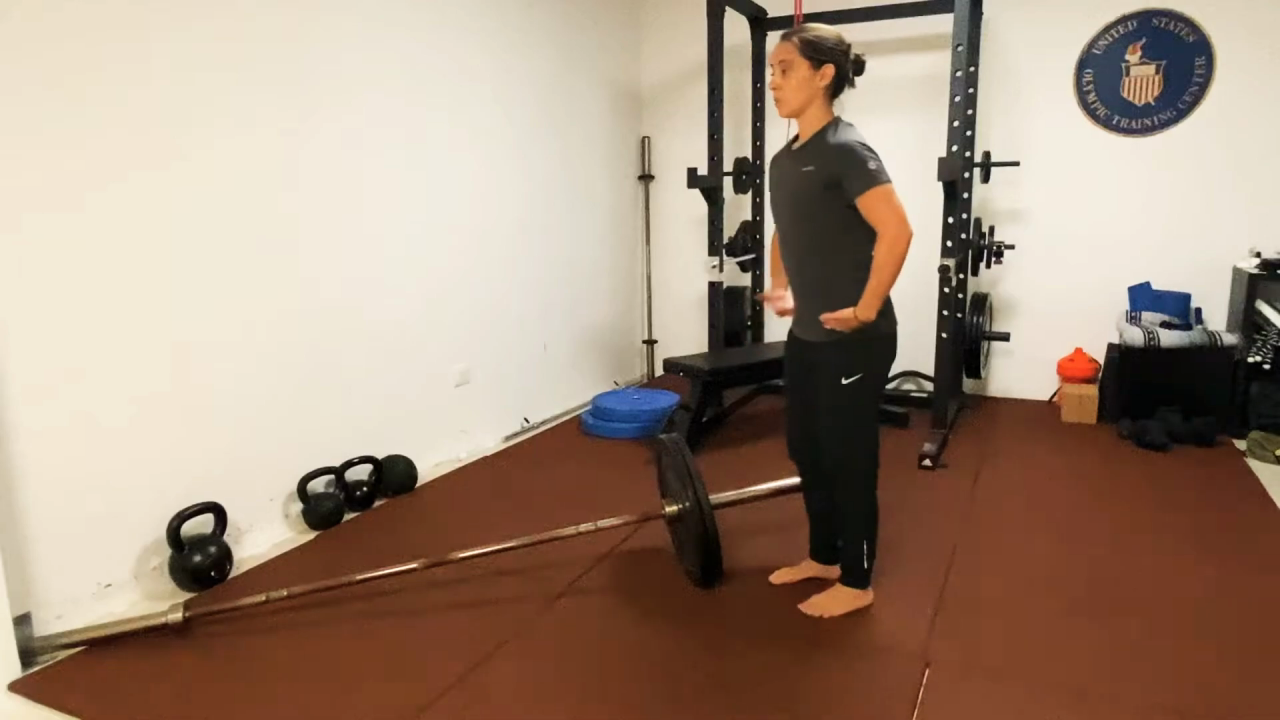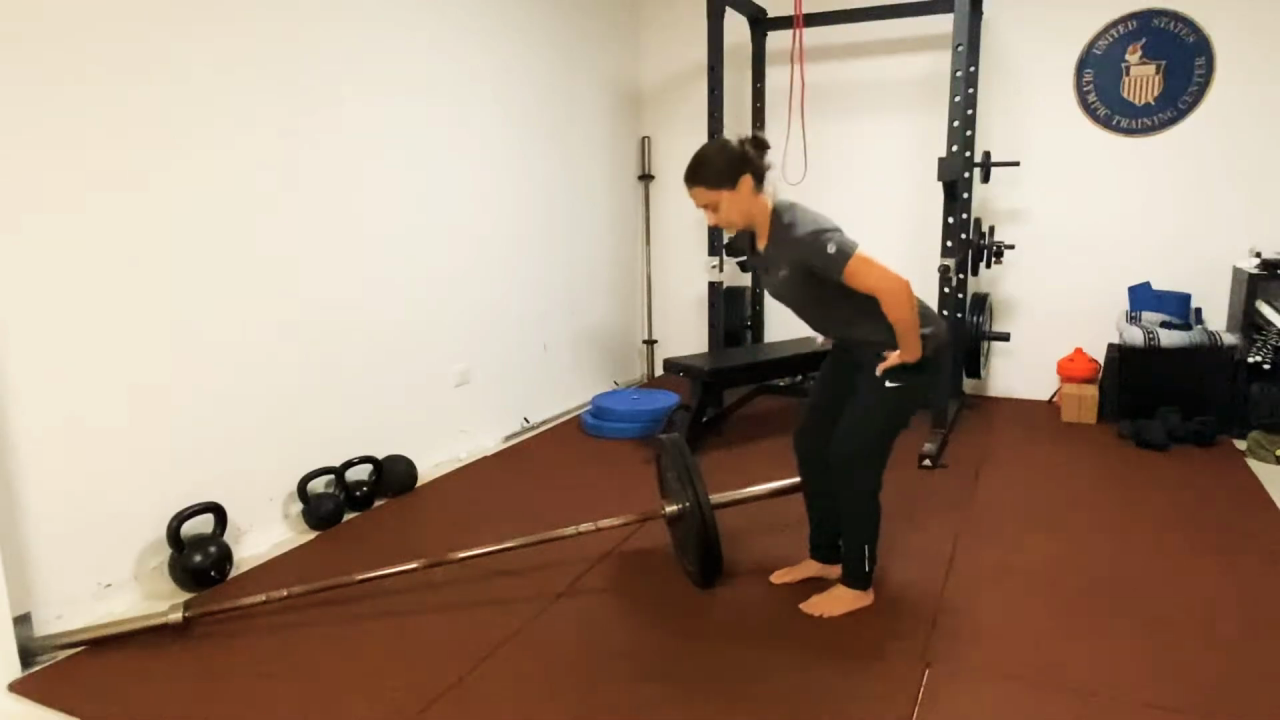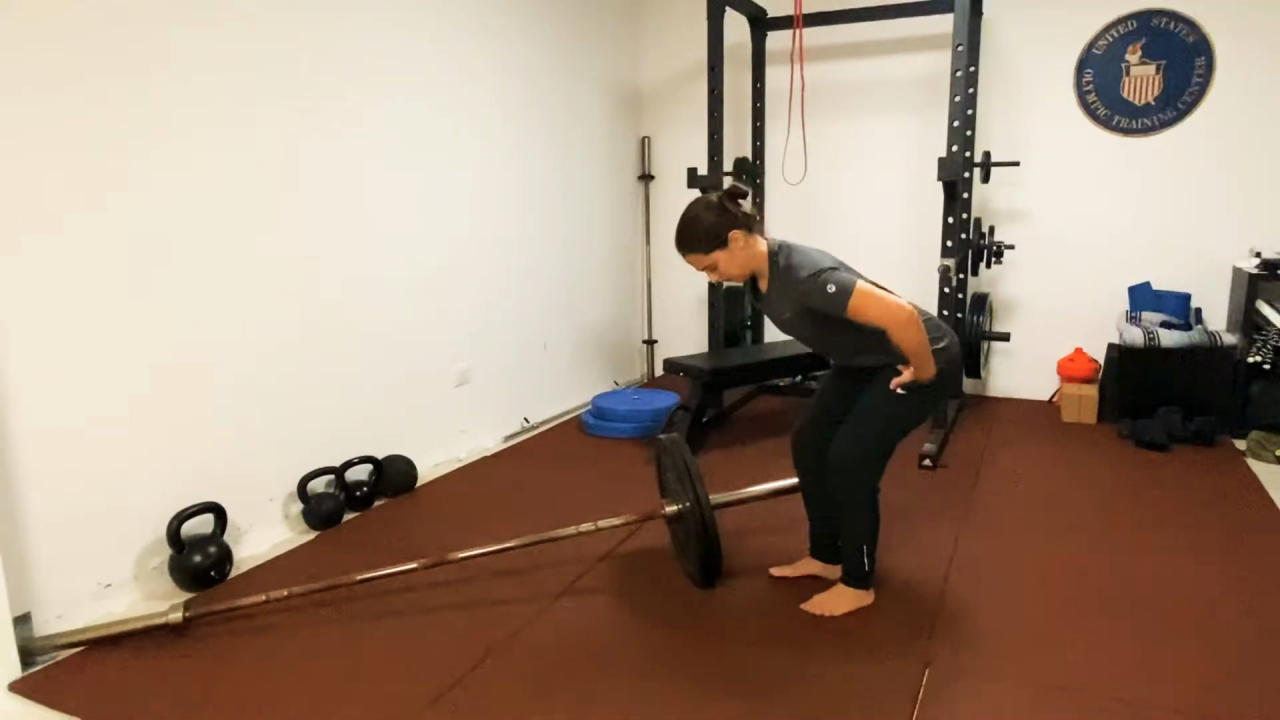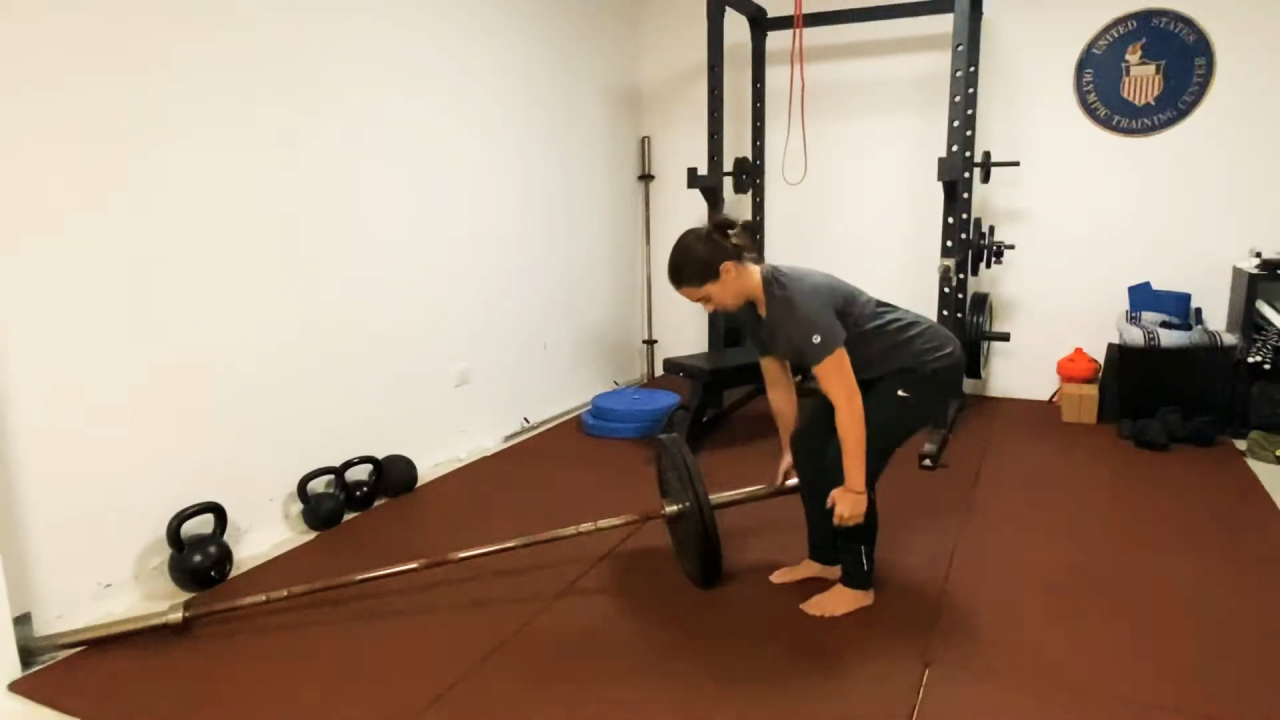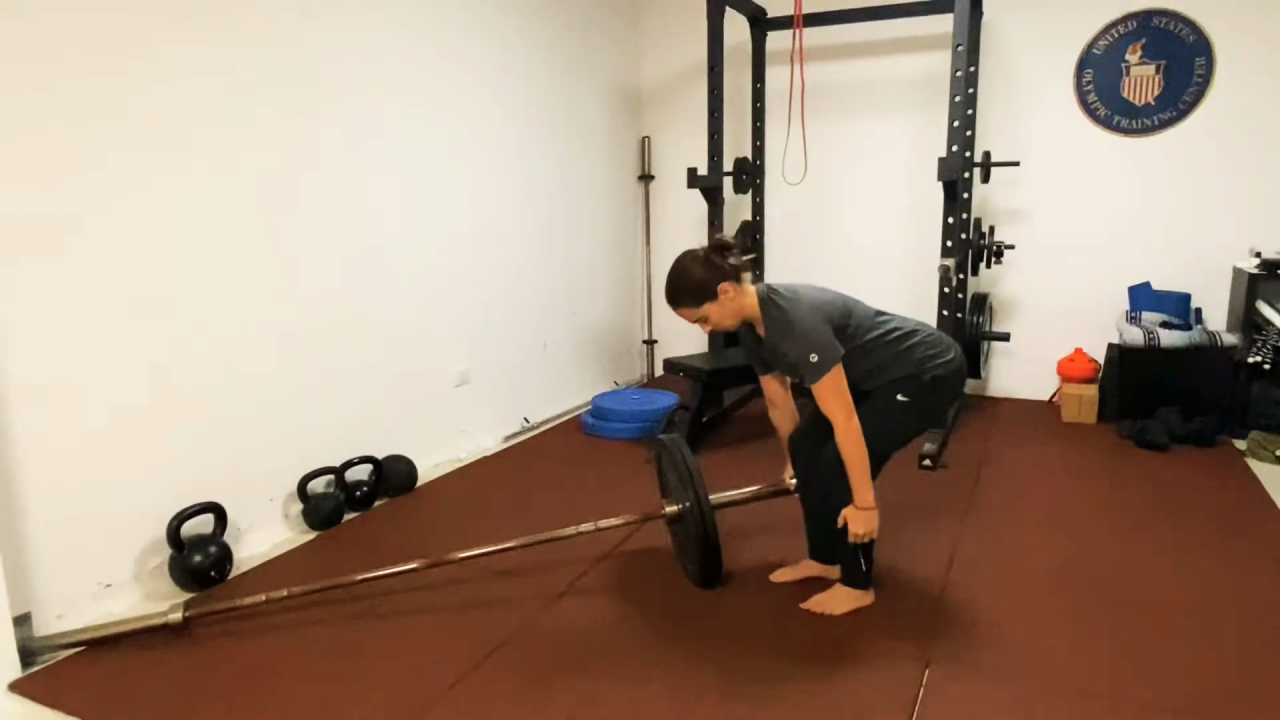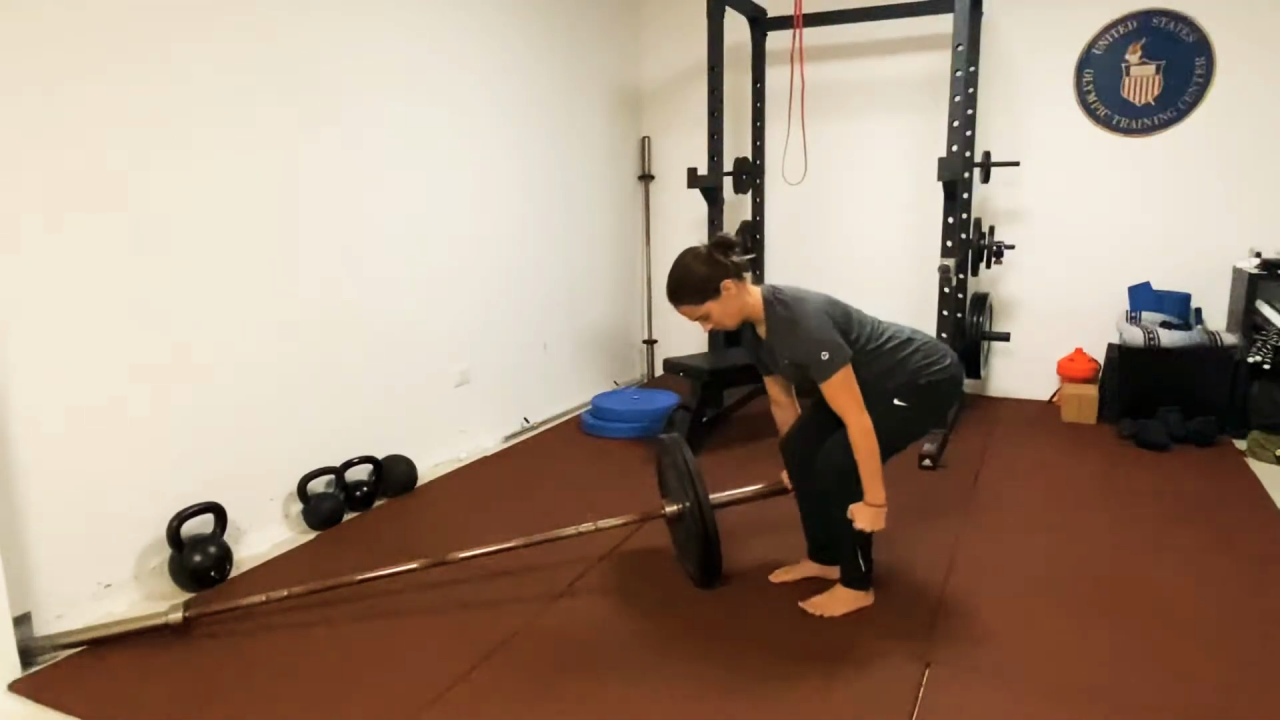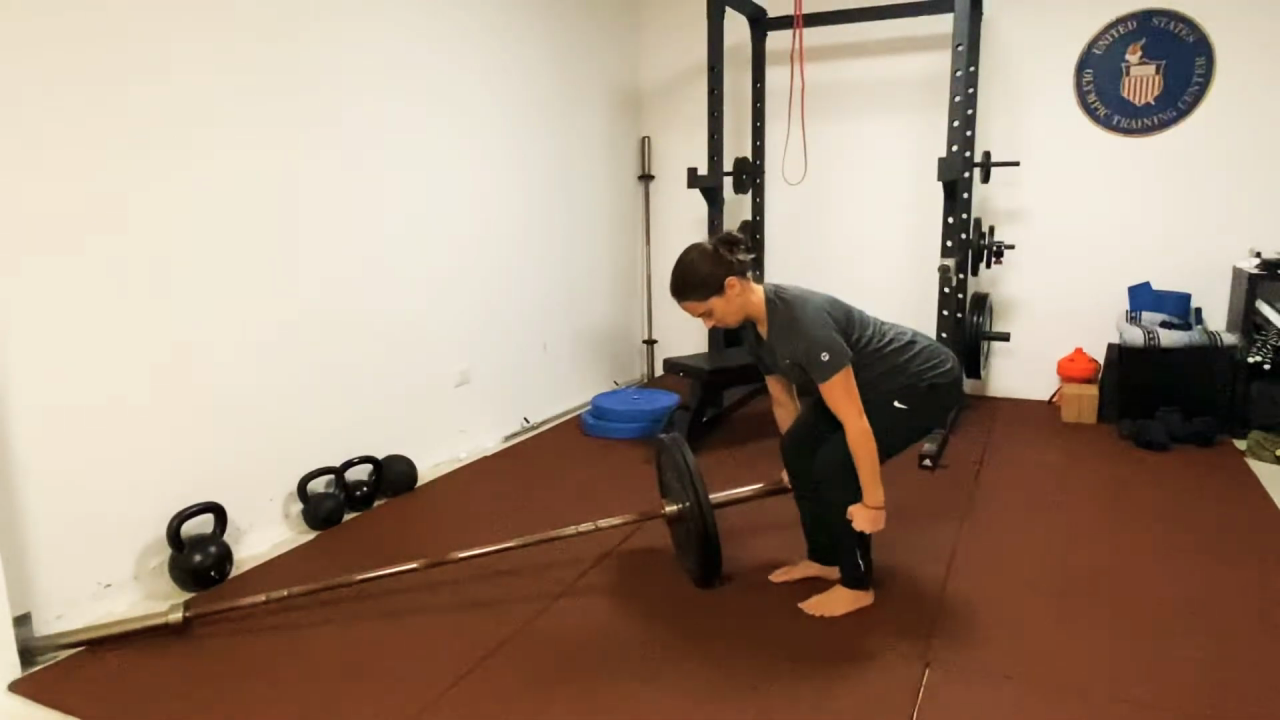
dt=0.5s
person 1, frame 1
left shoulder: (846, 151)
right shoulder: (786, 157)
left elbow: (896, 232)
left wrist: (865, 310)
right wrist: (780, 287)
left hip: (854, 339)
right hip: (809, 334)
left knee: (847, 457)
right knee: (806, 451)
left ankle: (857, 582)
right ankle: (824, 557)
person 1, frame 2
left shoulder: (804, 235)
right shoulder: (756, 242)
left elbow: (894, 287)
left wrist: (911, 350)
left hip: (901, 348)
right hip: (854, 346)
left knee: (852, 456)
right knee: (811, 442)
left ankle: (857, 583)
right ankle: (824, 558)
person 1, frame 3
left shoulder: (803, 274)
right shoulder: (759, 277)
left elbow: (901, 315)
left wrist: (922, 371)
right wrist: (828, 349)
left hip: (923, 356)
right hip: (865, 359)
left knee: (850, 457)
right knee: (809, 445)
left ankle: (858, 585)
right ankle: (825, 557)
person 1, frame 4
left shoulder: (798, 302)
right shoulder: (752, 307)
left elbow: (847, 402)
right elbow: (778, 383)
left wrist: (856, 487)
right wrist: (787, 450)
left hip: (927, 365)
right hip: (873, 367)
left knee: (842, 461)
right knee: (808, 446)
left ankle: (857, 585)
right ankle: (824, 559)
person 1, frame 5
left shoulder: (796, 320)
right shoulder: (752, 324)
left elbow: (844, 421)
right elbow: (777, 400)
left wrist: (864, 504)
right wrist: (792, 462)
left hip: (930, 371)
right hip: (877, 373)
left knee: (838, 463)
right knee: (806, 447)
left ankle: (857, 585)
right ankle: (824, 558)
person 1, frame 6
left shoulder: (801, 321)
right shoulder: (754, 327)
left elbow: (856, 419)
right elbow: (781, 399)
left wrist: (874, 501)
right wrist: (793, 460)
left hip: (926, 379)
right hip: (876, 379)
left knee: (837, 465)
right knee: (800, 450)
left ankle: (856, 586)
right ankle: (823, 559)
person 1, frame 7
left shoulder: (803, 322)
right shoulder: (757, 327)
left elbow: (855, 421)
right elbow: (783, 399)
left wrist: (873, 501)
right wrist: (793, 455)
left hip: (927, 382)
right hip: (877, 380)
left knee: (834, 466)
right knee: (798, 449)
left ankle: (857, 586)
right ankle: (823, 558)
